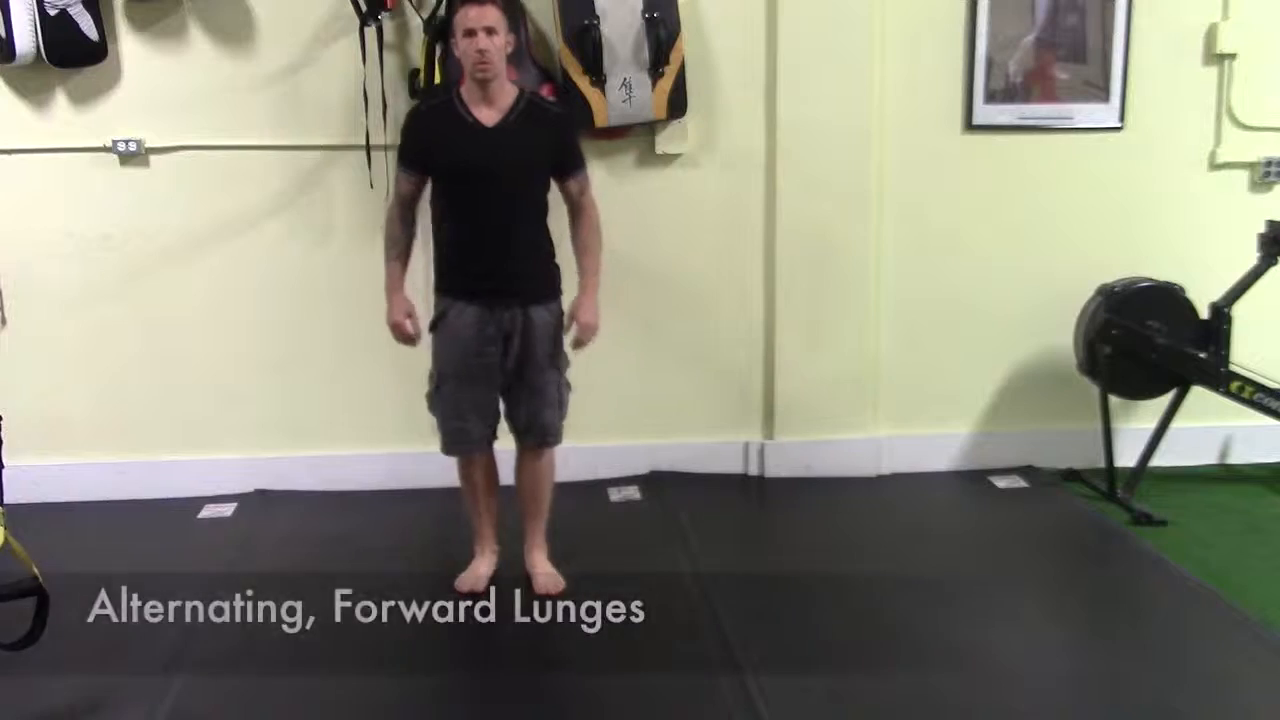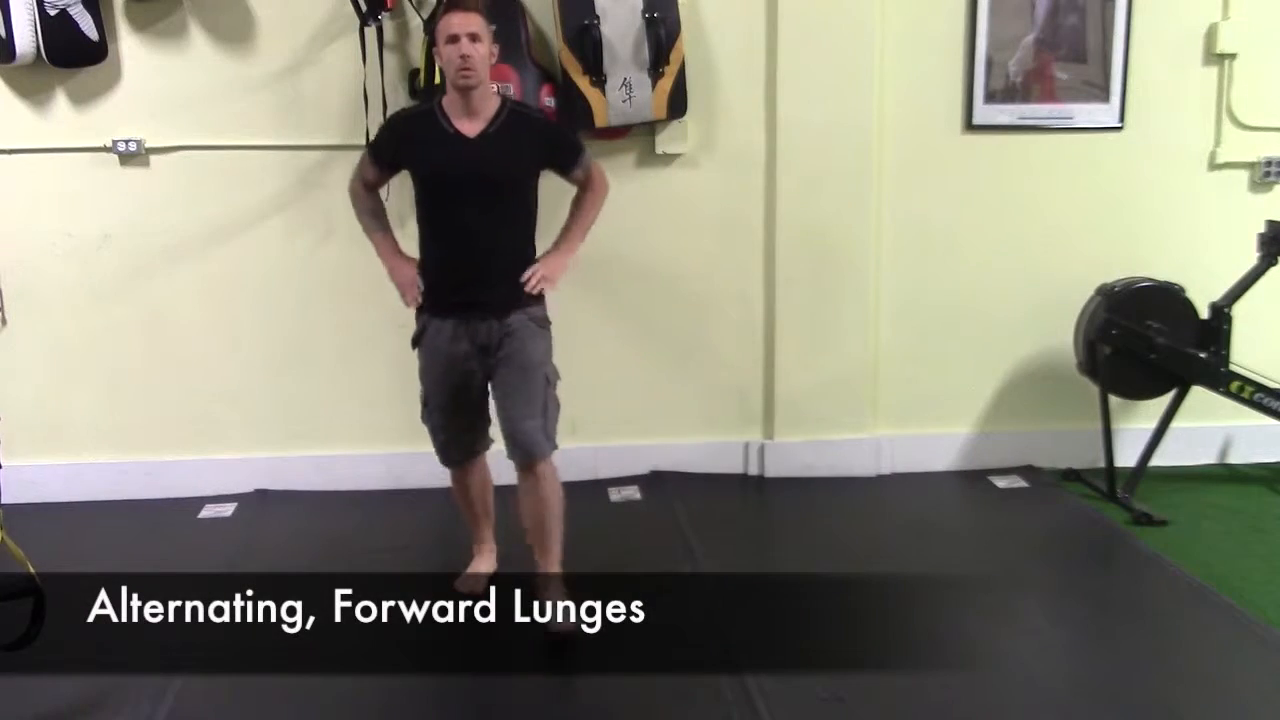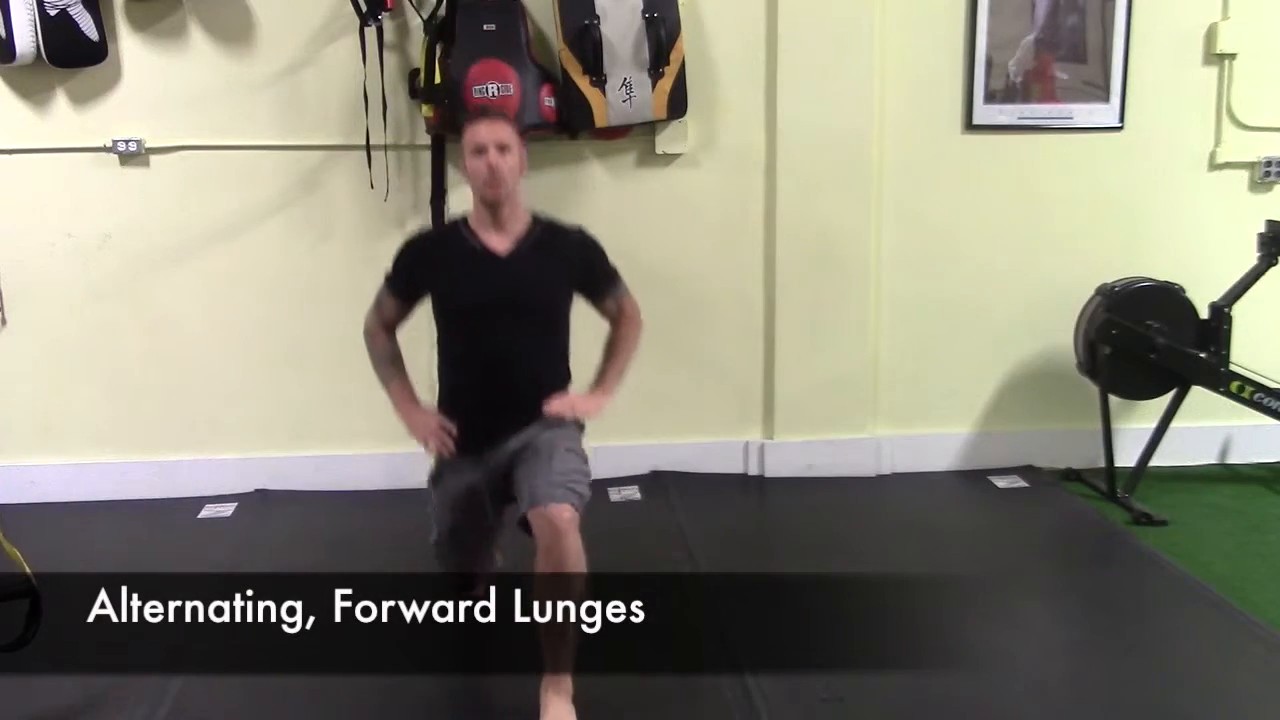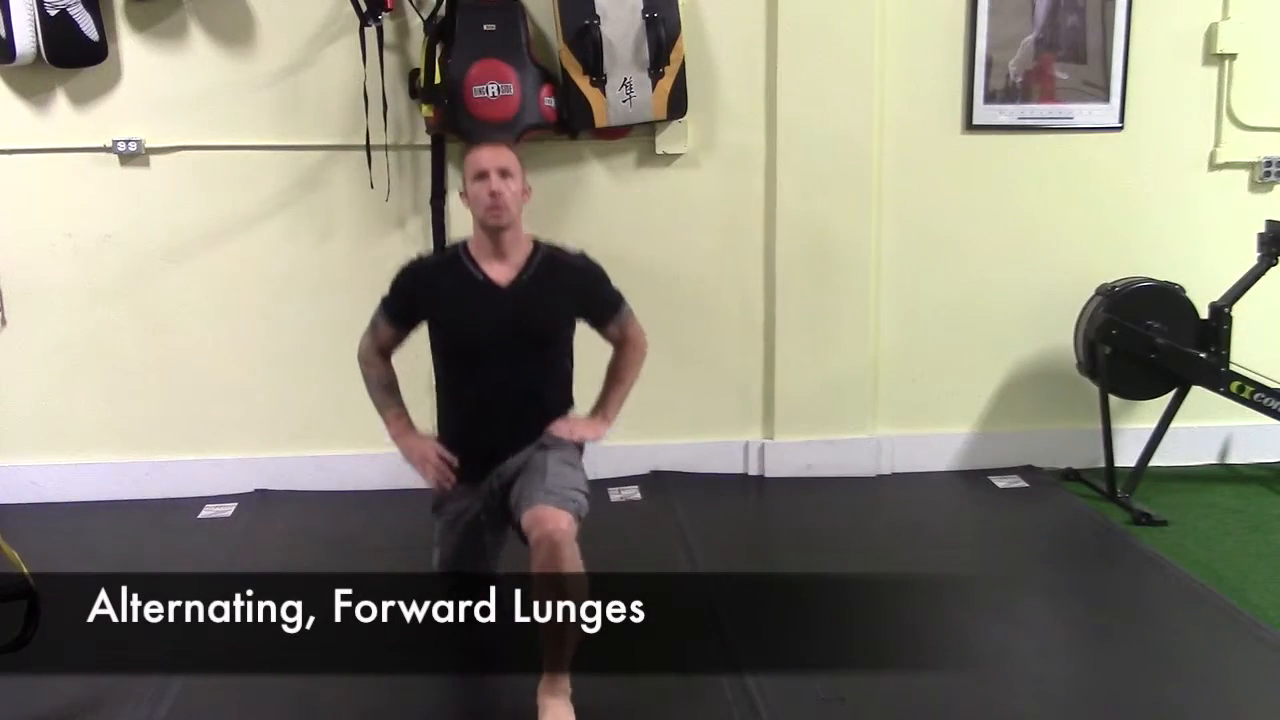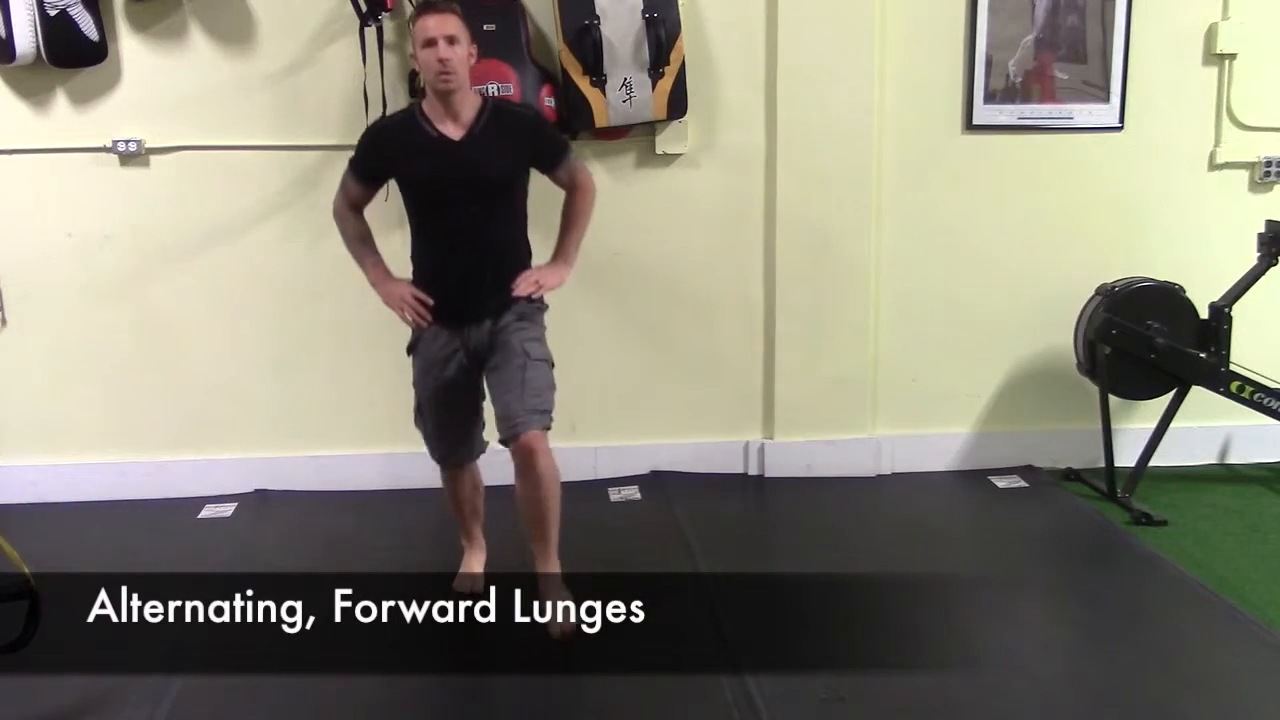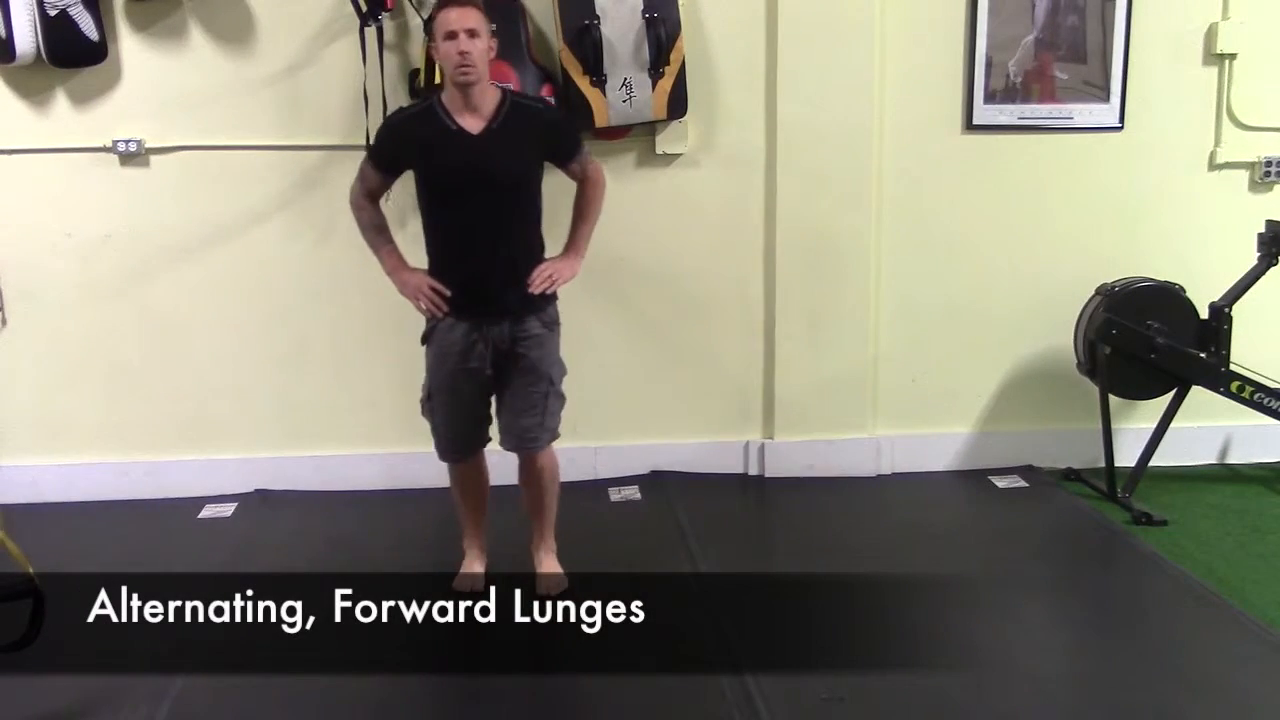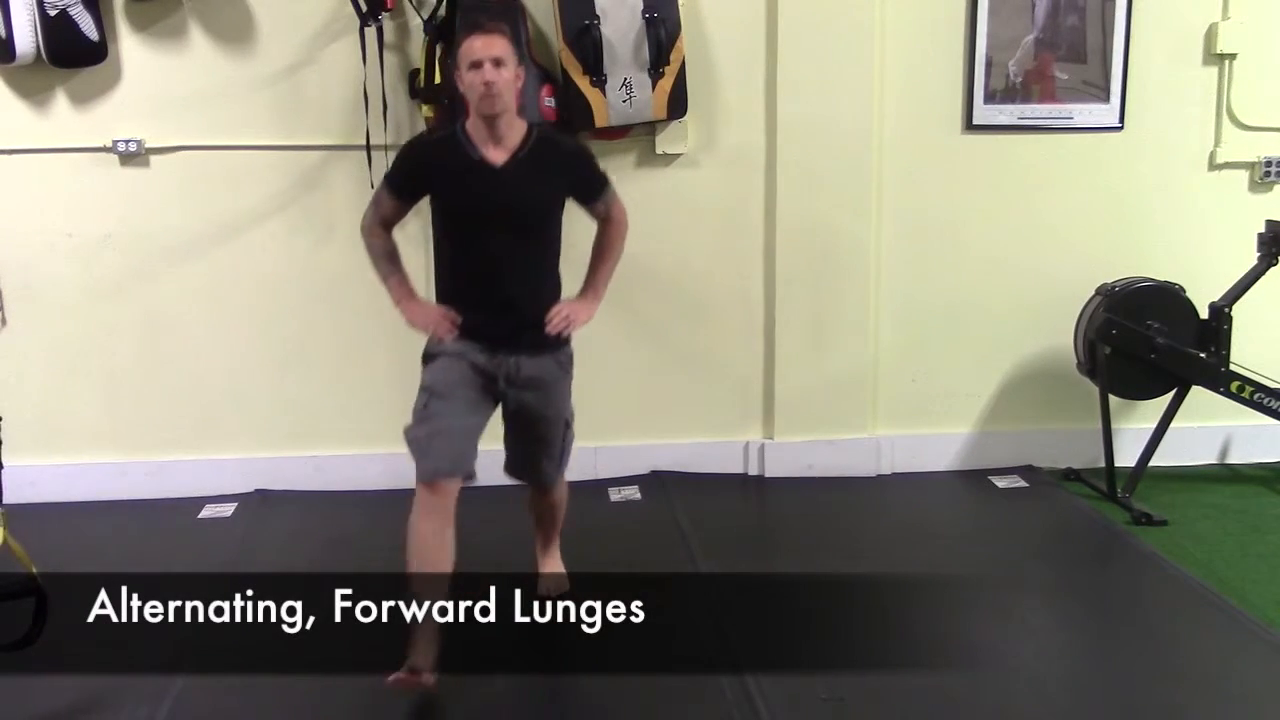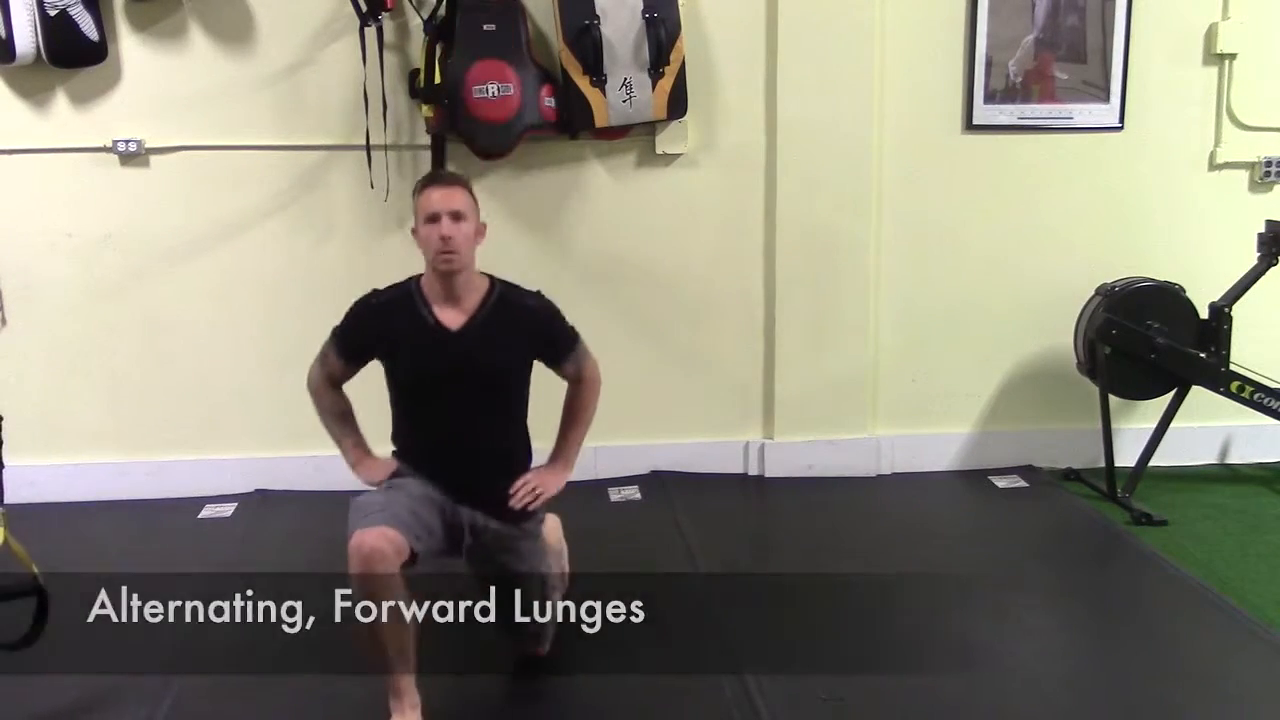
dt=0.5s
person 1, frame 1
left shoulder: (549, 120)
right shoulder: (429, 121)
left elbow: (581, 207)
right elbow: (403, 207)
left wrist: (589, 292)
right wrist: (395, 289)
left hip: (536, 303)
right hip: (461, 305)
left knee: (539, 433)
right knee: (467, 438)
left ankle: (536, 549)
right ankle: (484, 549)
person 1, frame 2
left shoulder: (533, 128)
right shoulder: (410, 129)
left elbow: (594, 181)
right elbow: (362, 184)
left wrist: (562, 252)
right wrist: (392, 257)
left hip: (518, 314)
right hip: (443, 319)
left knee: (532, 450)
right knee: (460, 450)
left ankle: (551, 577)
right ankle: (484, 549)
person 1, frame 3
left shoulder: (569, 248)
right shoulder: (430, 251)
left elbow: (627, 316)
right elbow: (378, 328)
left wrist: (598, 393)
right wrist: (410, 409)
left hip: (543, 430)
right hip: (466, 442)
left knee: (556, 523)
right knee: (461, 575)
right ankle: (474, 570)
person 1, frame 4
left shoulder: (572, 273)
right shoulder: (427, 278)
left elbow: (631, 340)
right elbow: (373, 352)
left wrist: (600, 418)
right wrist: (407, 437)
left hip: (543, 448)
right hip: (464, 466)
left knee: (553, 532)
person 1, frame 5
left shoulder: (520, 124)
right shoulder: (390, 138)
left elbow: (581, 186)
right elbow: (347, 208)
left wrist: (560, 265)
right wrist: (383, 282)
left hip: (512, 313)
right hip: (439, 324)
left knee: (529, 441)
right knee: (455, 456)
left ankle: (549, 568)
right ankle: (474, 550)
person 1, frame 6
left shoulder: (537, 119)
right shoulder: (408, 128)
left elbow: (591, 178)
right elbow: (363, 196)
left wrist: (573, 256)
right wrist: (397, 269)
left hip: (529, 313)
right hip: (455, 316)
left knee: (534, 444)
right knee: (461, 448)
left ankle: (545, 552)
right ankle: (475, 552)
person 1, frame 7
left shoulder: (560, 154)
right shoulder: (430, 154)
left elbow: (614, 219)
right elbow: (375, 225)
left wrist: (590, 298)
right wrist: (408, 302)
left hip: (540, 347)
right hip: (461, 346)
left knee: (546, 477)
right knee: (436, 482)
left ankle: (549, 550)
right ankle: (426, 645)
person 1, frame 8
left shoulder: (526, 313)
right shoulder: (382, 313)
left elbow: (586, 376)
right elbow: (322, 379)
left wrist: (560, 467)
right wrist: (360, 457)
left hip: (504, 499)
right hip: (421, 483)
left knee: (534, 644)
right knee: (369, 547)
left ankle: (547, 538)
